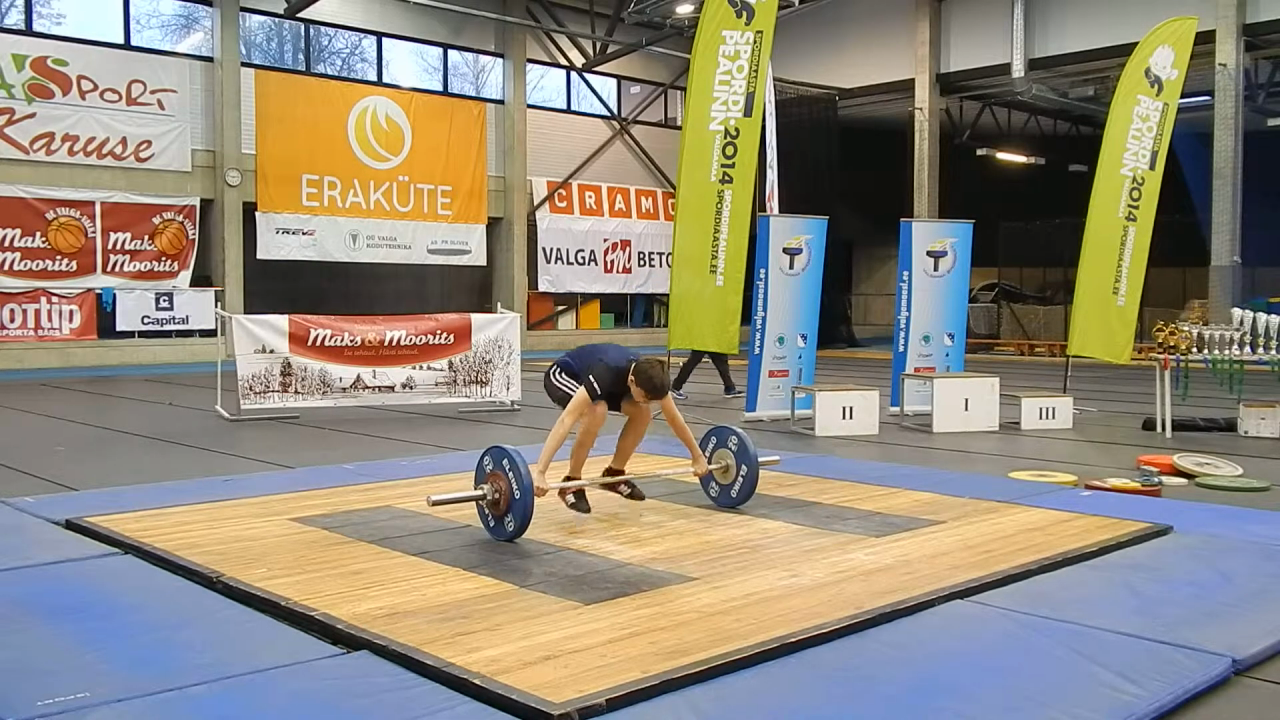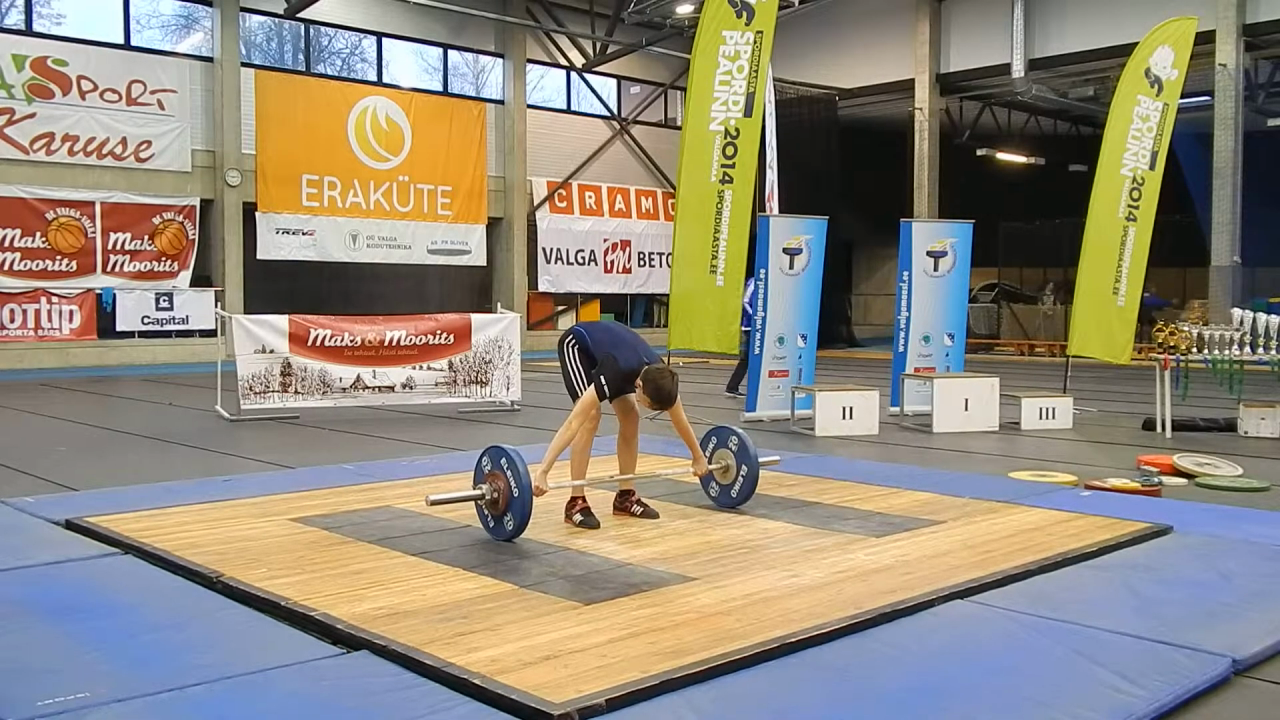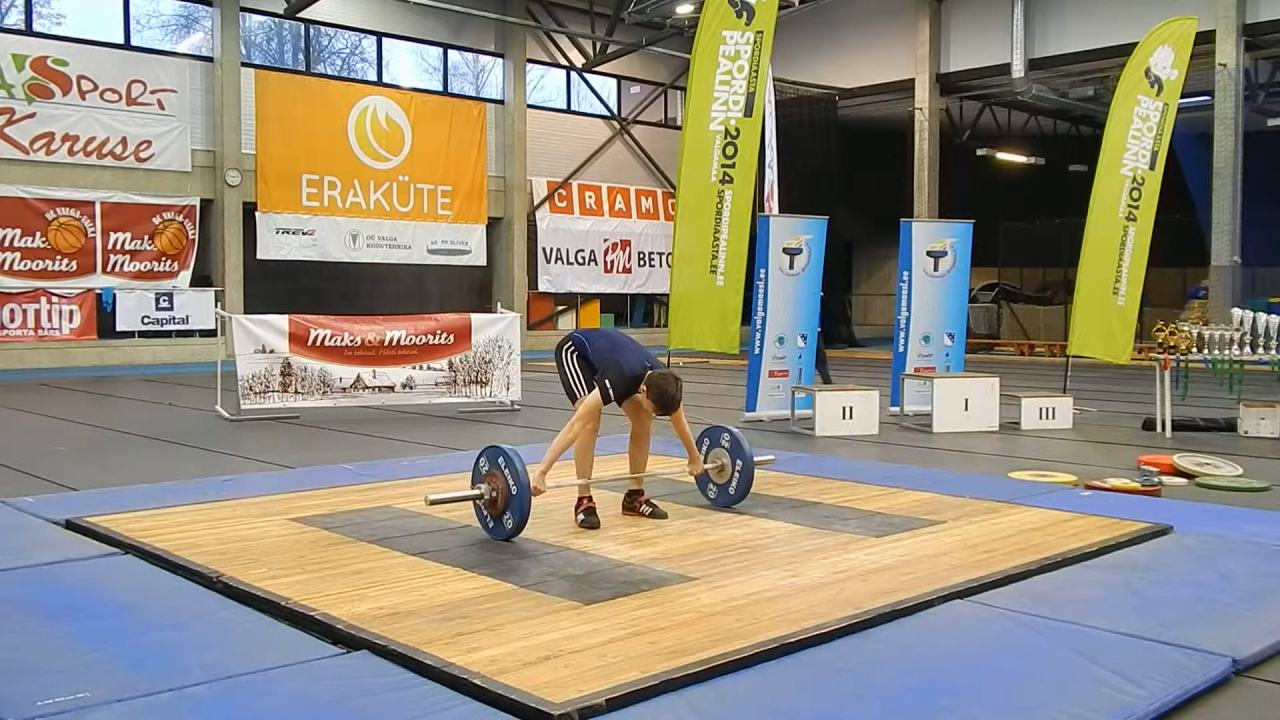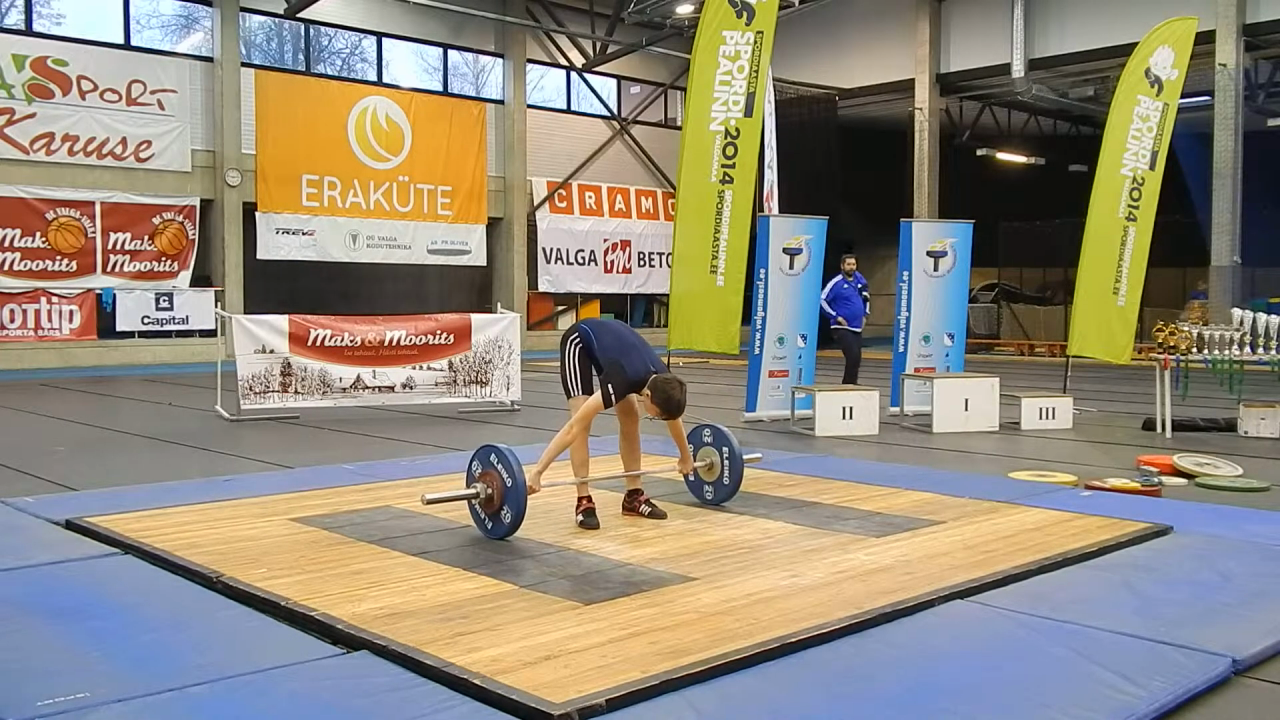
dt=0.5s
person 1, frame 1
left shoulder: (649, 374)
right shoulder: (604, 376)
left elbow: (673, 417)
right elbow: (566, 421)
left wrist: (697, 456)
right wrist: (539, 472)
right hip: (561, 375)
left knee: (643, 411)
right knee: (596, 412)
left ankle: (615, 473)
right ankle: (572, 483)
person 1, frame 2
left shoulder: (661, 378)
right shoulder: (615, 373)
left elbow: (680, 419)
right elbow: (574, 423)
left wrist: (698, 457)
right wrist: (542, 471)
left hip: (607, 342)
right hip: (577, 344)
left knee: (631, 418)
right knee: (590, 417)
left ankle: (625, 496)
right ankle: (576, 502)
person 1, frame 3
left shoulder: (663, 381)
right shoulder: (619, 378)
left elbow: (679, 421)
right elbow: (575, 426)
left wrist: (695, 458)
right wrist: (541, 472)
left hip: (605, 347)
right hip: (574, 350)
left knee: (643, 419)
right knee: (590, 420)
left ankle: (635, 496)
right ankle: (584, 501)
person 1, frame 4
left shoulder: (664, 382)
right shoulder: (623, 381)
left elbow: (674, 420)
right elbow: (573, 427)
left wrist: (686, 457)
right wrist: (537, 472)
left hip: (610, 337)
right hip: (579, 340)
left knee: (631, 417)
right knee: (583, 421)
left ankle: (634, 496)
right ankle: (584, 502)
